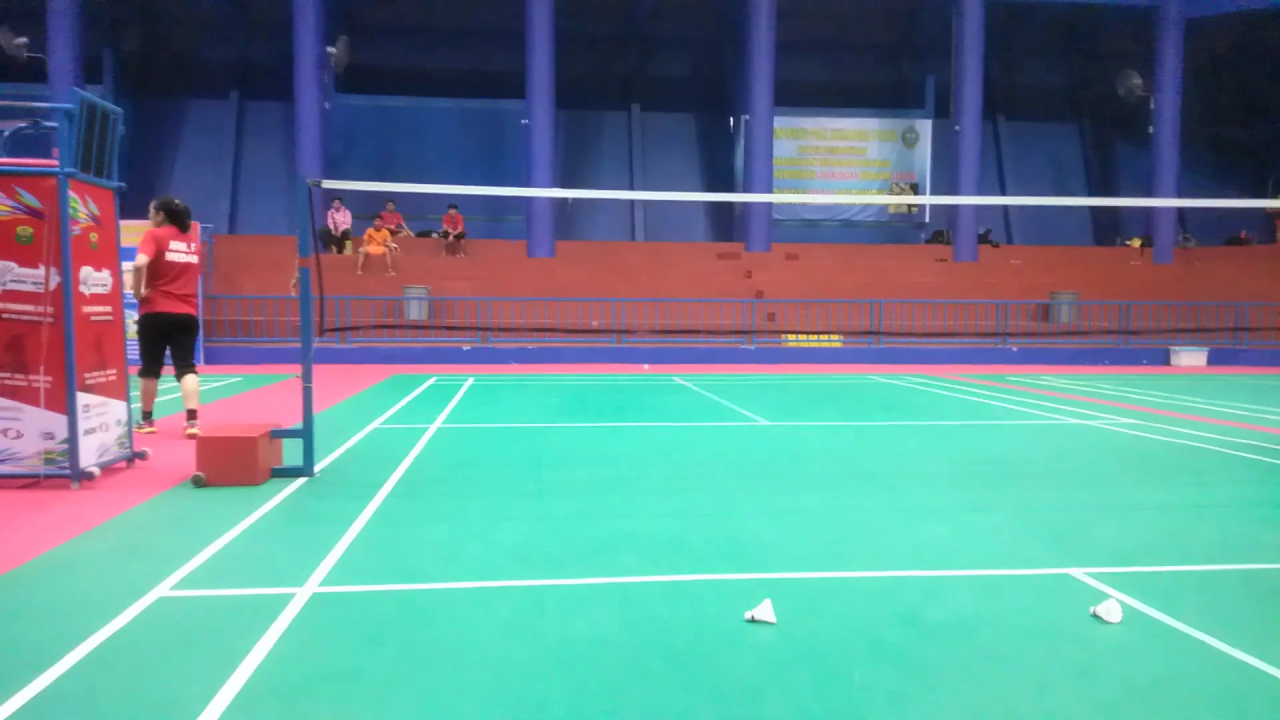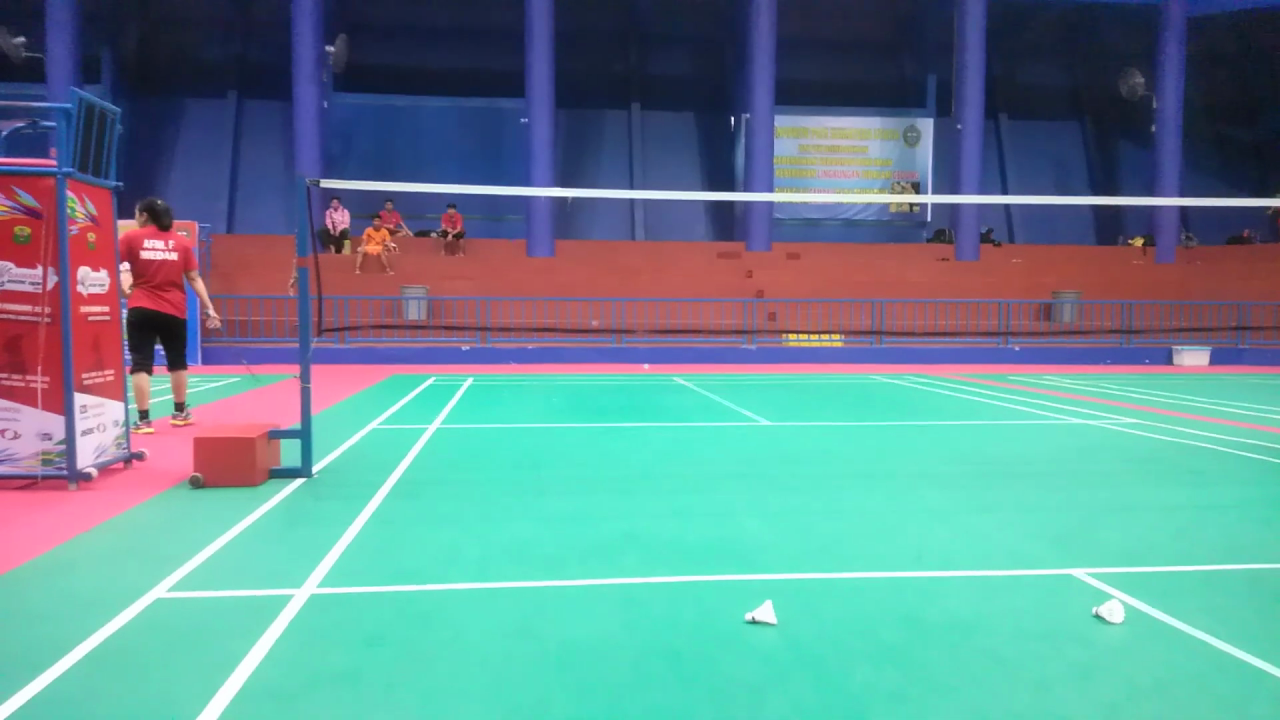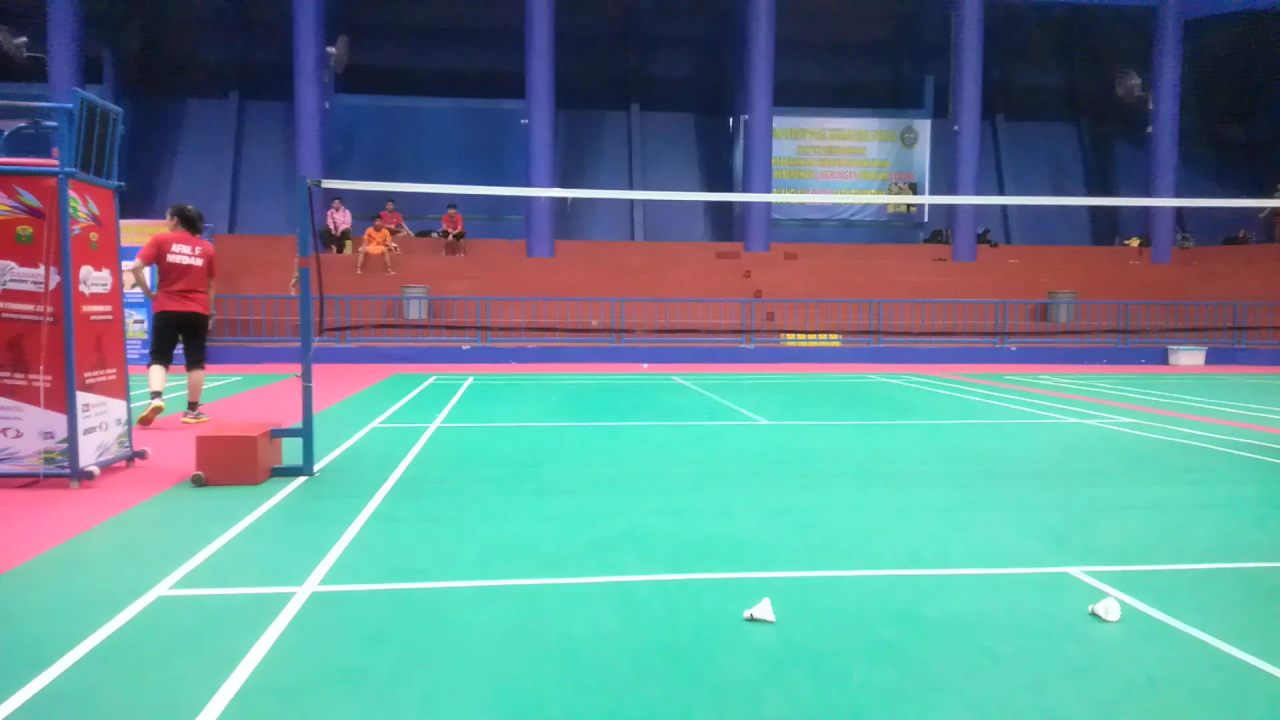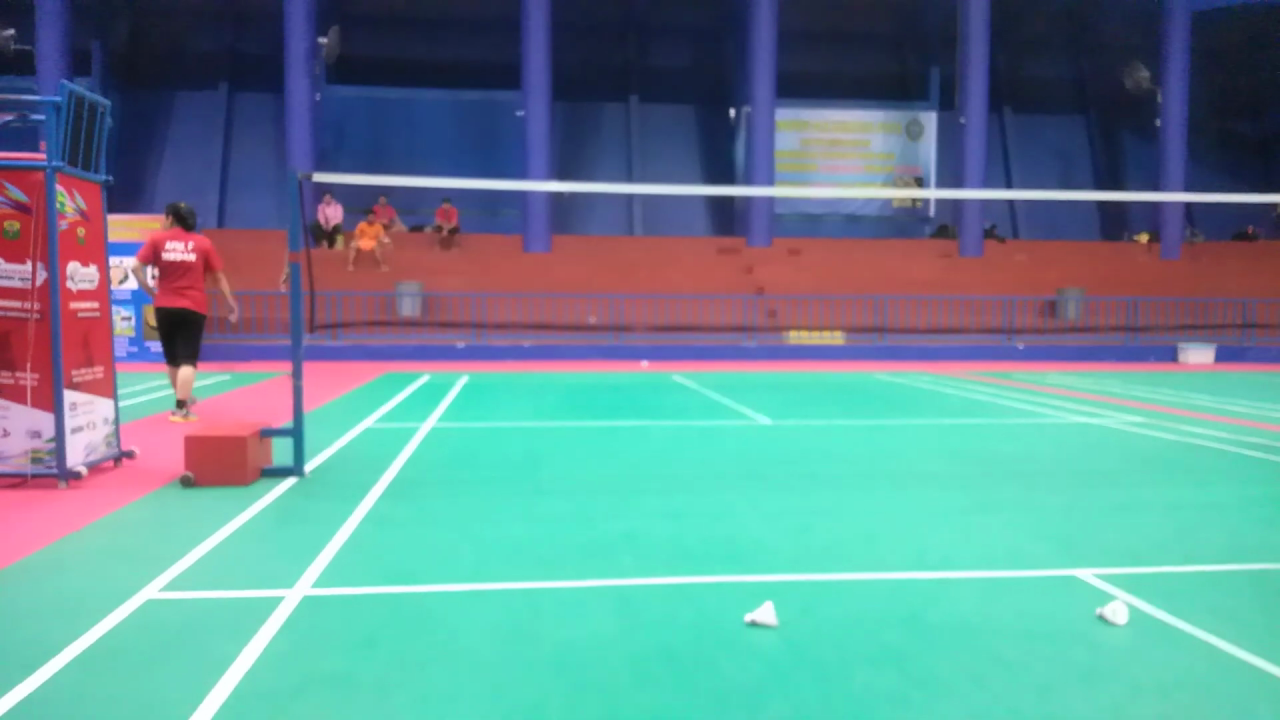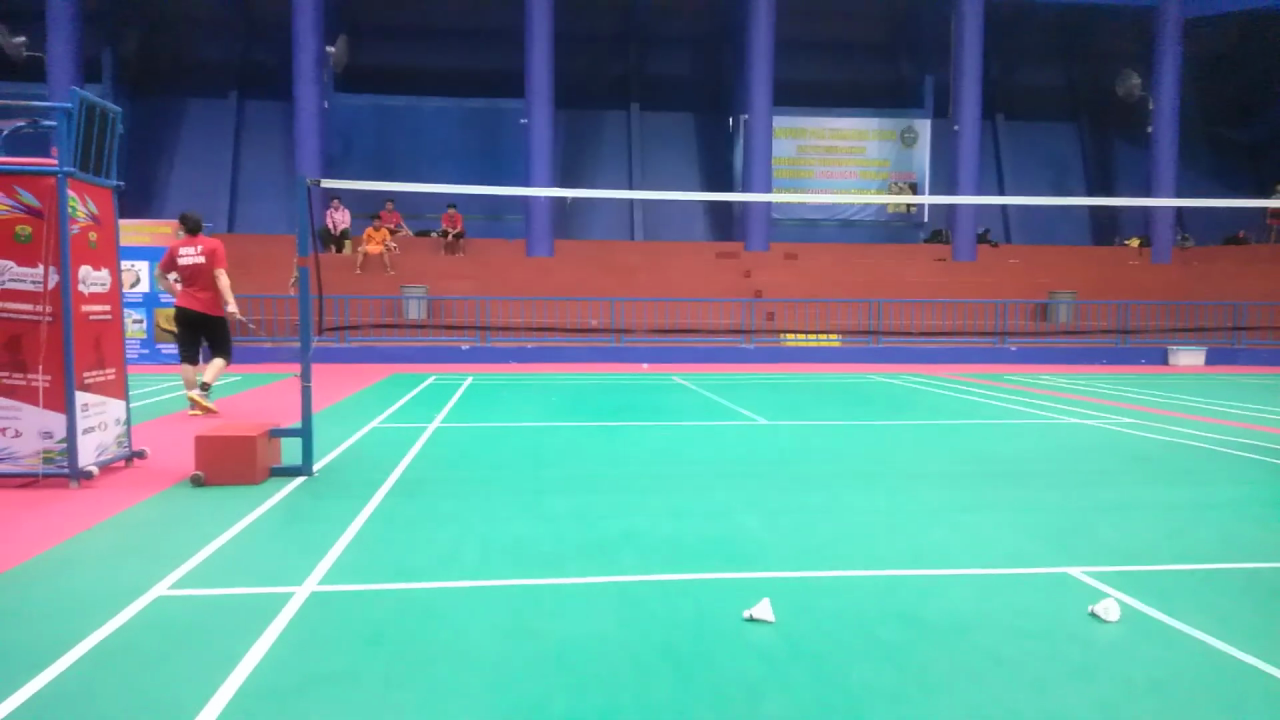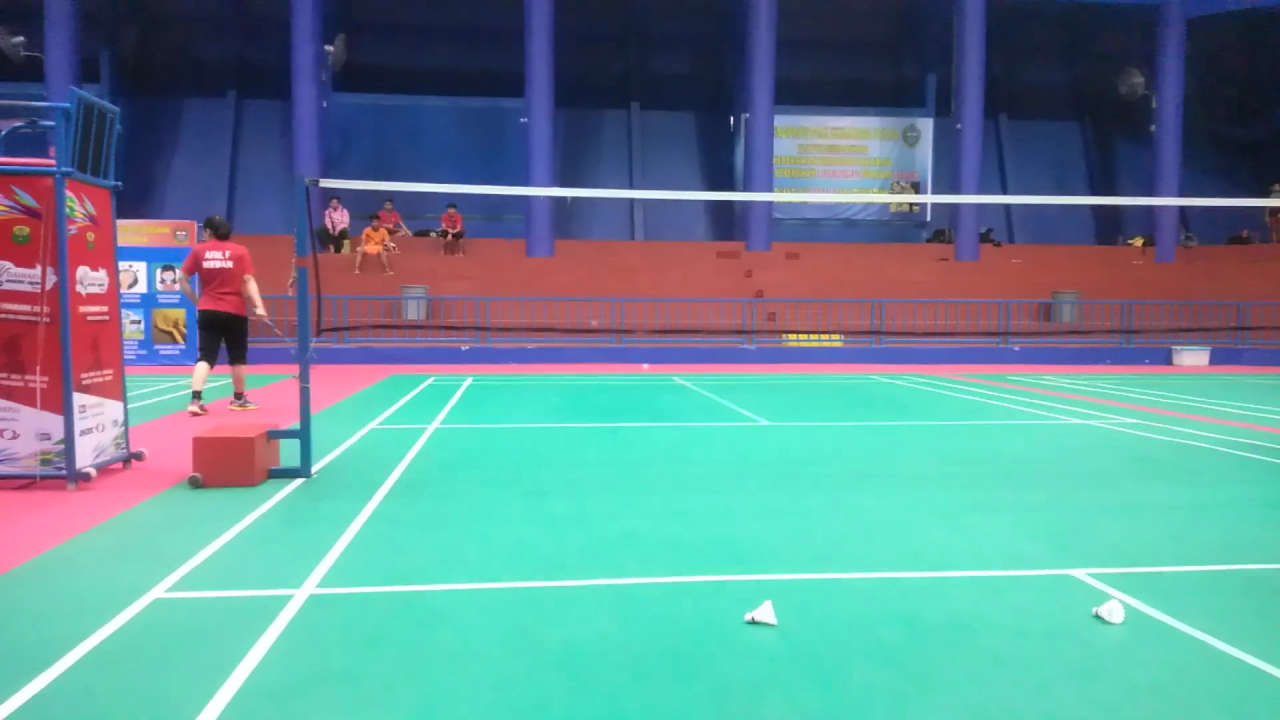
dt=0.5s
person 1, frame 1
left shoulder: (154, 235)
right shoulder: (194, 243)
left elbow: (141, 263)
left wrist: (138, 290)
right wrist: (197, 310)
left hip: (156, 312)
right hip: (187, 314)
left knee: (150, 368)
right knee: (186, 367)
left ankle: (147, 420)
right ankle: (192, 421)
person 1, frame 2
left shoulder: (131, 238)
right shoulder: (182, 242)
right elbow: (194, 278)
left wrist: (122, 290)
right wrist: (209, 309)
left hip: (141, 310)
right hip: (173, 311)
left knee: (141, 364)
right knee: (177, 361)
left ankle: (143, 419)
right ankle: (180, 412)
person 1, frame 3
left shoulder: (161, 240)
right shoulder: (207, 247)
left elbow: (136, 268)
left wrist: (149, 293)
right wrist: (210, 311)
left hip: (166, 309)
right hip: (198, 312)
left knee: (159, 360)
right knee: (195, 361)
left ankle: (156, 399)
right ankle: (192, 410)
person 1, frame 4
left shoulder: (157, 239)
right shoulder: (203, 243)
left elbow: (136, 267)
right elbow: (218, 277)
left wrist: (151, 292)
right wrist: (232, 304)
left hip: (165, 307)
right hip: (193, 308)
left knee: (172, 357)
right knee: (187, 359)
left ankle: (182, 403)
right ankle: (181, 409)
person 1, frame 5
left shoulder: (176, 248)
right shoulder: (214, 245)
left elbow: (160, 276)
right elbow: (220, 276)
right wrist: (230, 303)
left hip: (184, 309)
right hip: (210, 309)
left knee: (188, 356)
right knee: (221, 353)
left ankle: (194, 403)
right ankle: (202, 390)
person 1, frame 6
left shoulder: (199, 250)
right shoulder: (240, 251)
left elbow: (182, 279)
right elbow: (248, 281)
left wrist: (196, 301)
right wrist: (259, 306)
left hip: (208, 311)
right hip: (235, 311)
left knee: (205, 357)
right knee: (237, 357)
left ankle: (195, 399)
right ankle: (239, 399)
